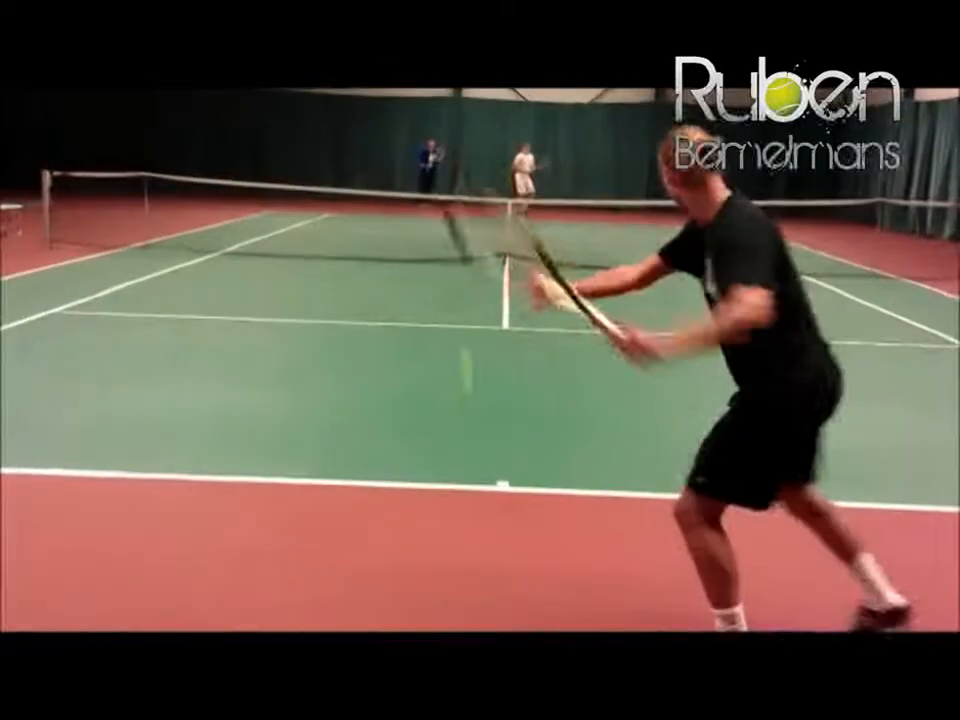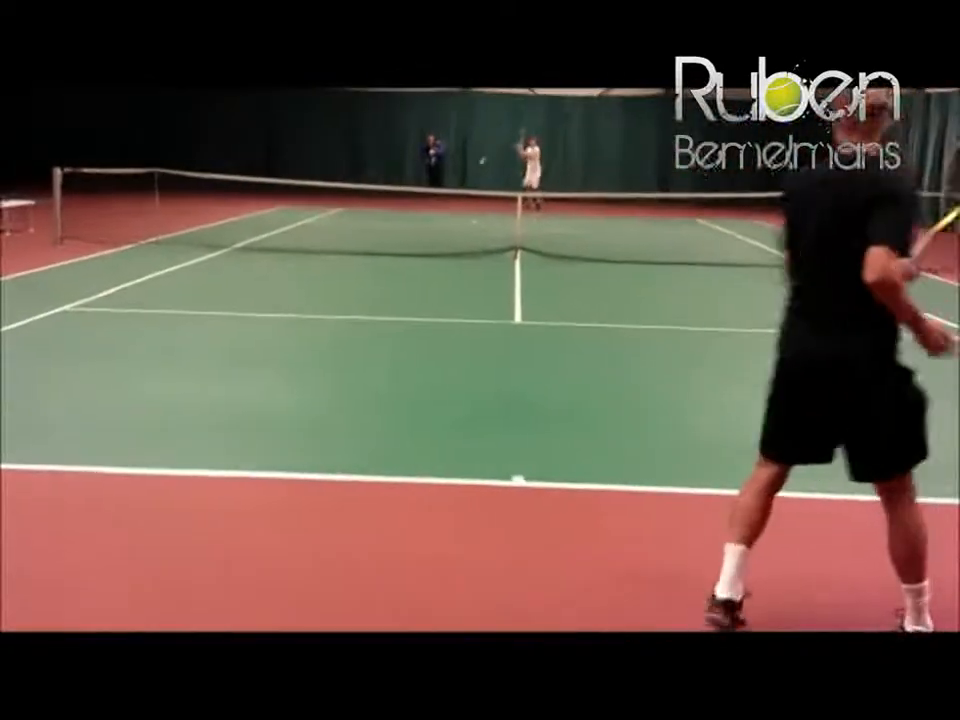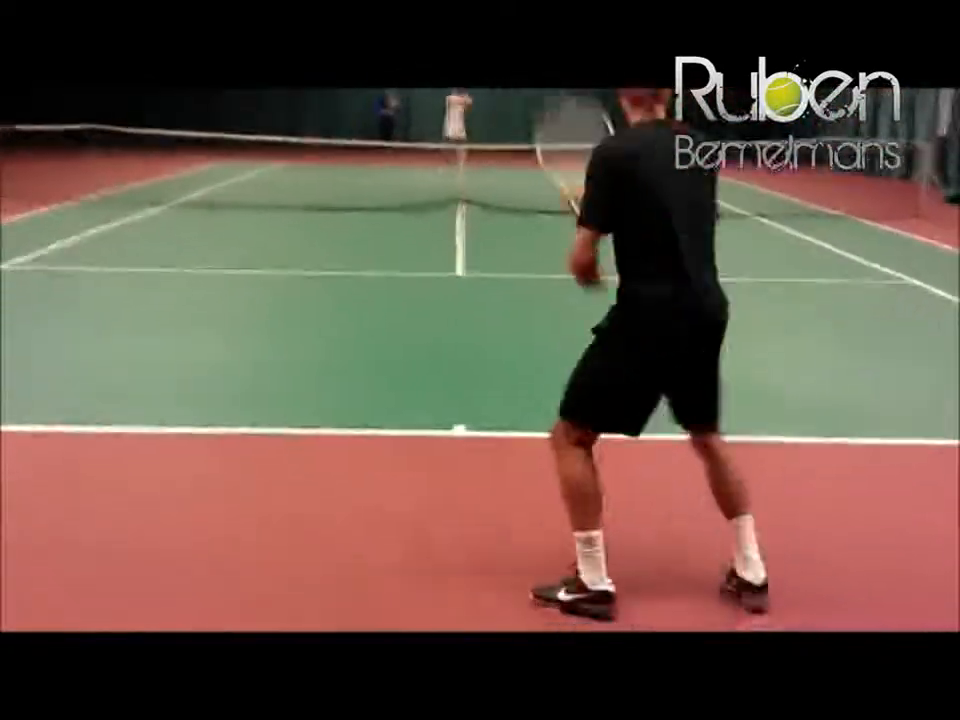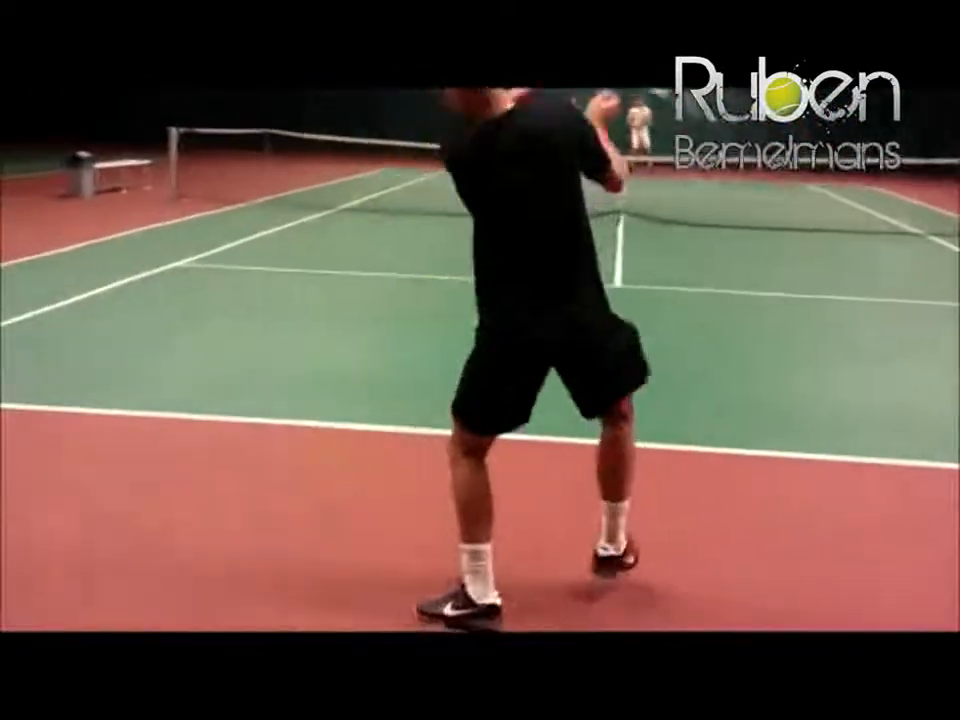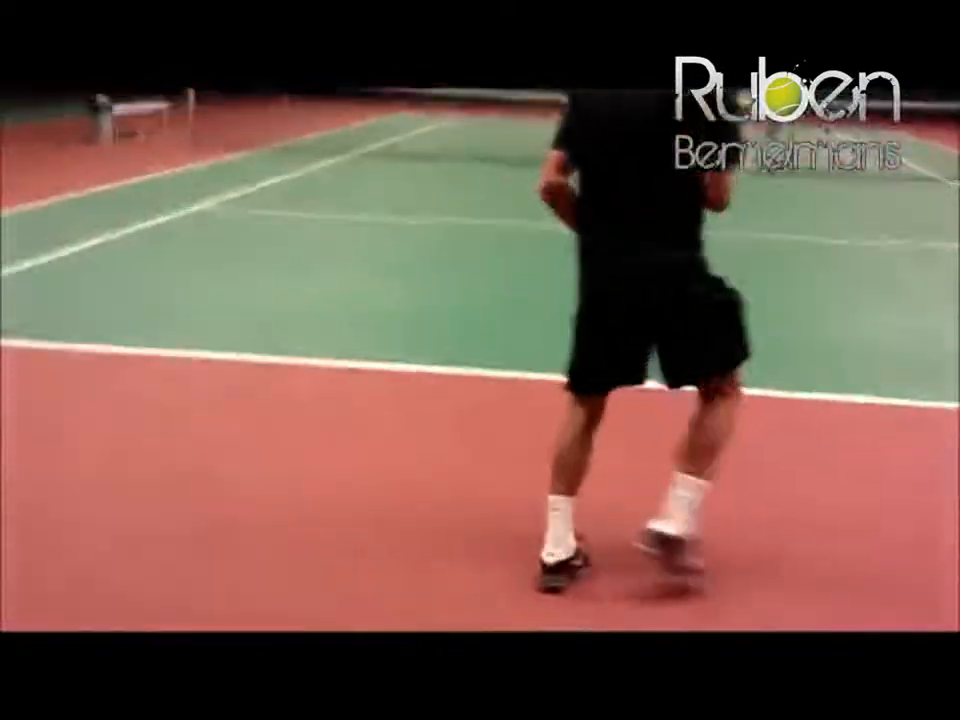
dt=1s
person 1, frame 1
left shoulder: (740, 229)
right shoulder: (705, 230)
left elbow: (754, 312)
right elbow: (641, 272)
left wrist: (671, 343)
right wrist: (567, 290)
left hip: (785, 389)
right hip: (805, 381)
left knee: (695, 511)
right knee: (795, 492)
left ankle: (731, 630)
right ankle: (883, 600)
person 1, frame 2
left shoulder: (800, 185)
right shoulder: (889, 186)
right elbow: (879, 275)
left hip: (800, 353)
right hip: (866, 359)
left knee: (769, 470)
right knee: (898, 492)
left ankle: (727, 593)
person 1, frame 3
left shoulder: (613, 152)
left elbow: (582, 259)
left wrist: (585, 274)
left hip: (645, 318)
right hip: (705, 311)
left knee: (570, 437)
right knee: (707, 438)
left ankle: (593, 582)
right ankle: (751, 571)
person 1, frame 4
left shoulder: (461, 153)
right shoulder: (560, 121)
right elbow: (614, 179)
right wrist: (593, 120)
left hip: (510, 327)
right hip: (583, 313)
left knee: (466, 448)
right knee: (617, 415)
left ankle: (479, 594)
right ankle: (612, 546)
person 1, frame 5
left shoulder: (586, 96)
left elbow: (551, 183)
right elbow: (718, 197)
left hip: (603, 271)
right hip: (673, 268)
left knee: (585, 404)
right knee: (721, 389)
left ankle: (558, 550)
right ankle: (675, 524)
